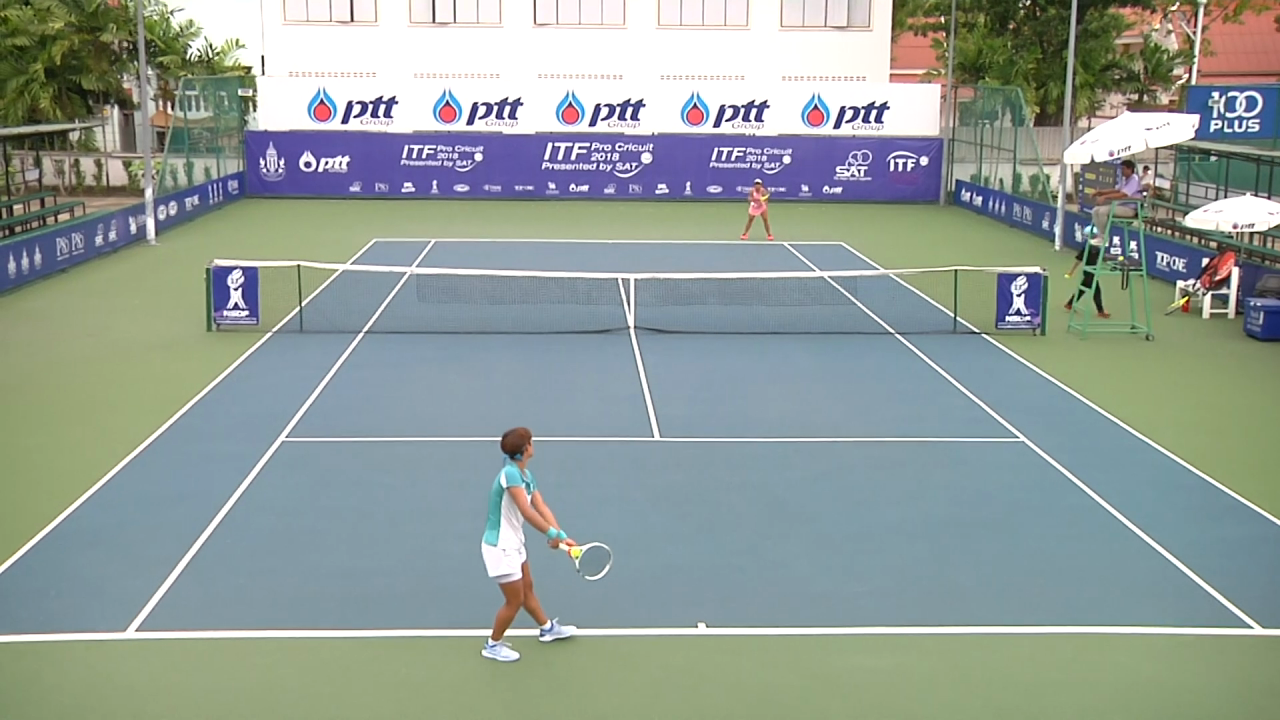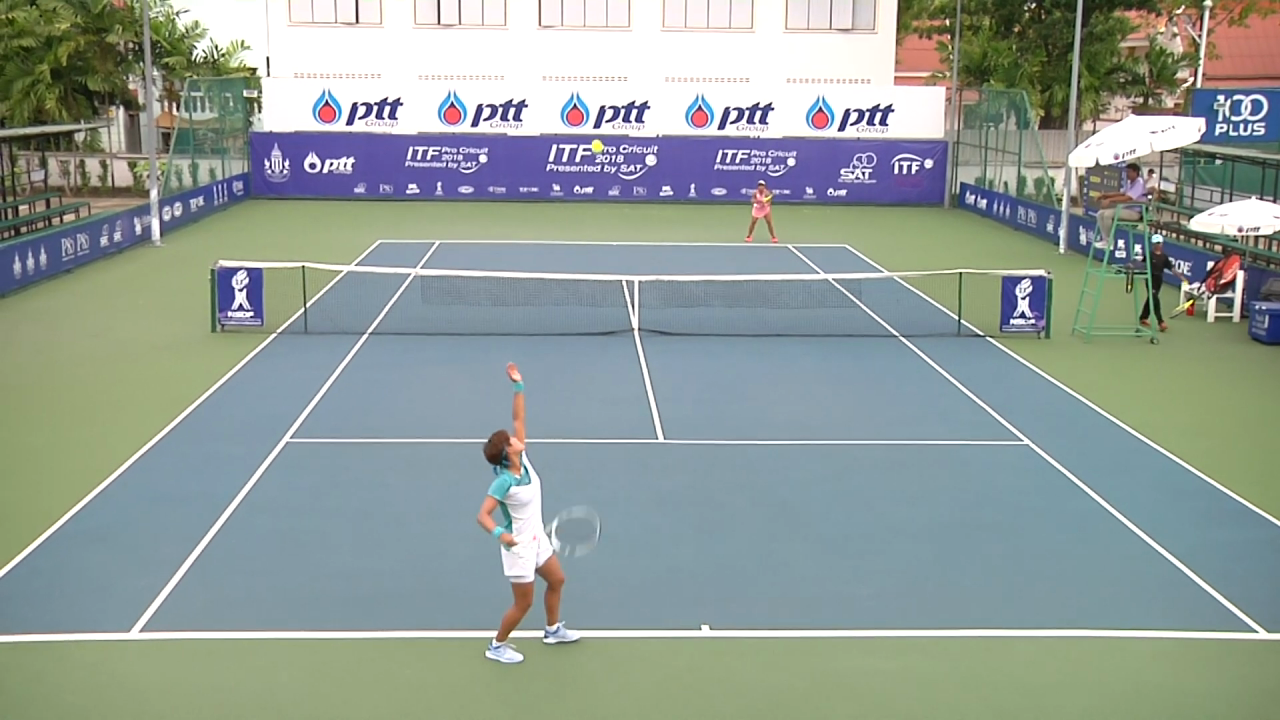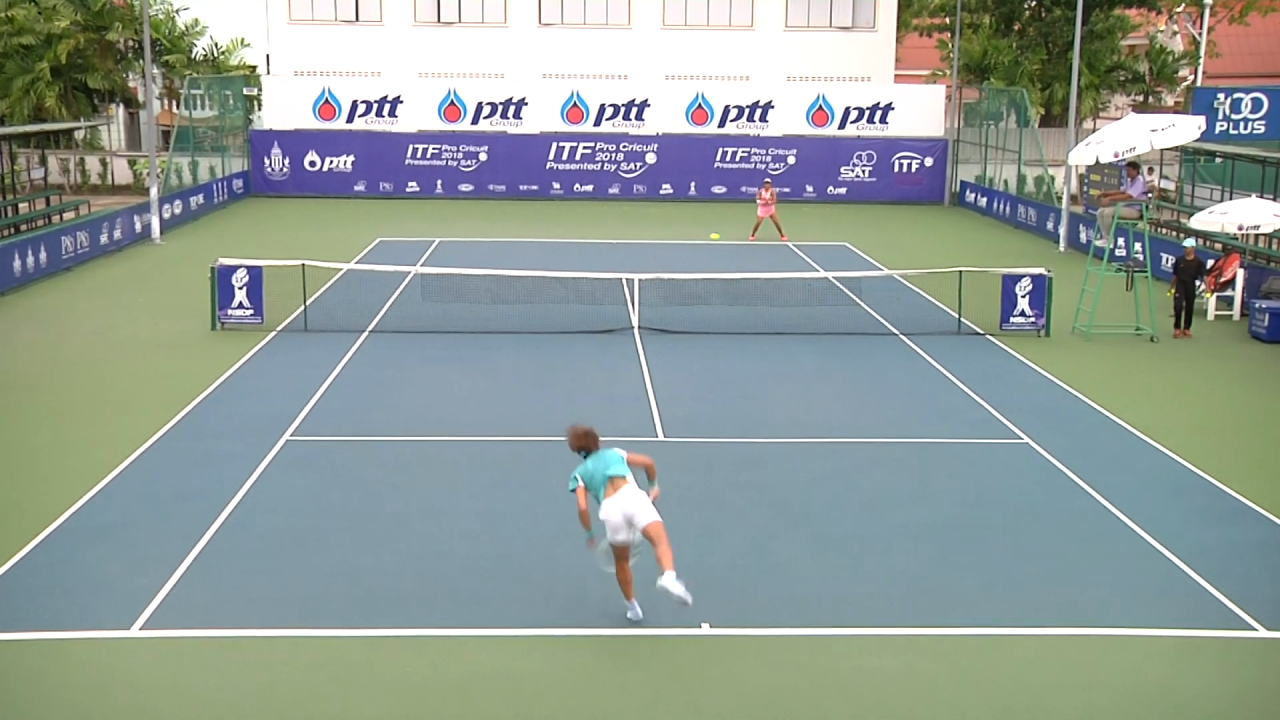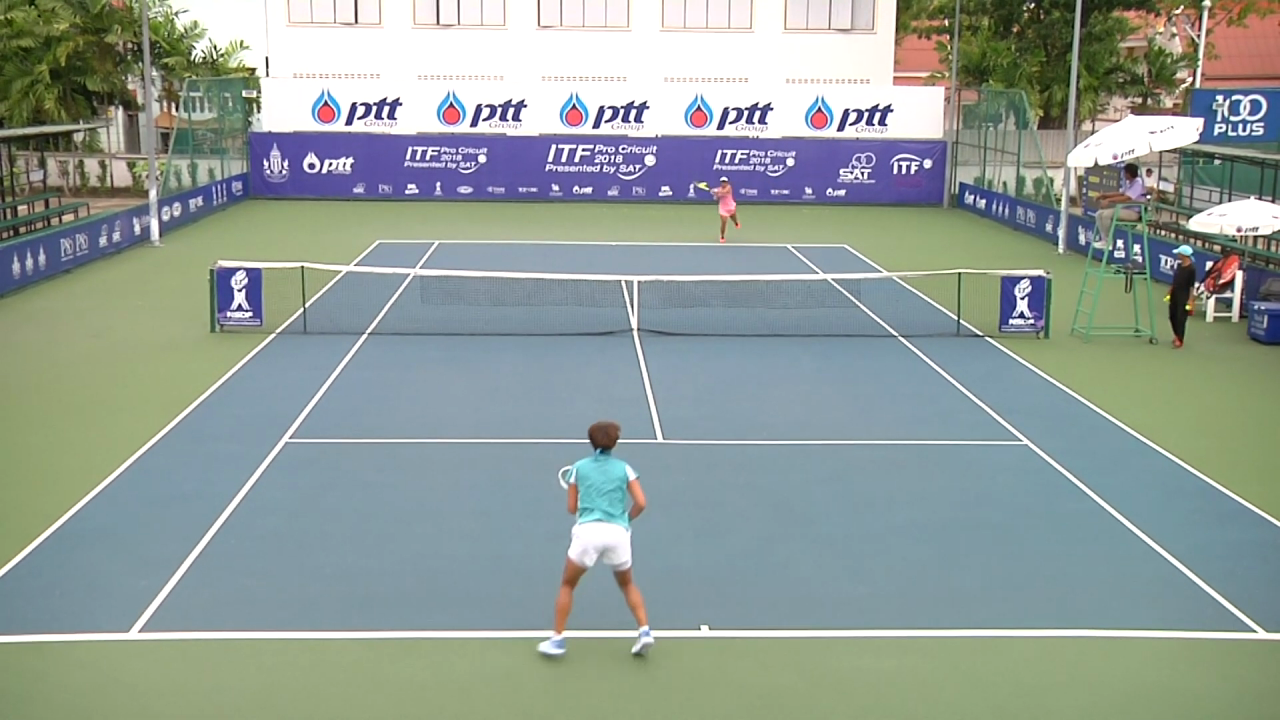
dt=1s
person 1, frame 1
left shoulder: (526, 475)
right shoulder: (509, 474)
left elbow: (542, 508)
right elbow: (527, 512)
left wrist: (561, 535)
right wrist: (552, 534)
left hip: (513, 544)
right hip: (500, 547)
left knee: (527, 589)
right knee: (514, 600)
left ankle: (547, 628)
right ankle: (493, 645)
person 1, frame 2
left shoulder: (522, 461)
right shoulder: (503, 482)
left elbow: (519, 418)
right elbow: (483, 515)
left wrist: (518, 386)
right wrist: (500, 534)
left hip: (538, 540)
right hip: (518, 548)
left knee: (557, 581)
right knee: (524, 603)
left ankle: (553, 630)
right ankle: (497, 646)
person 1, frame 3
left shoulder: (579, 473)
right shoulder: (613, 453)
left elbow: (583, 508)
right elbow: (648, 462)
left wrist: (590, 533)
right wrist: (652, 485)
left hip: (611, 510)
right hip: (634, 498)
left knee: (621, 562)
right knee: (661, 543)
left ankle: (632, 606)
right ankle: (669, 578)
person 1, frame 4
left shoulder: (579, 467)
right shoulder: (624, 468)
left elbow: (572, 508)
right elbow: (641, 504)
left hip: (588, 533)
right hip: (617, 534)
left knee: (567, 586)
right knee: (627, 585)
left ankle: (557, 639)
right ankle: (644, 632)
